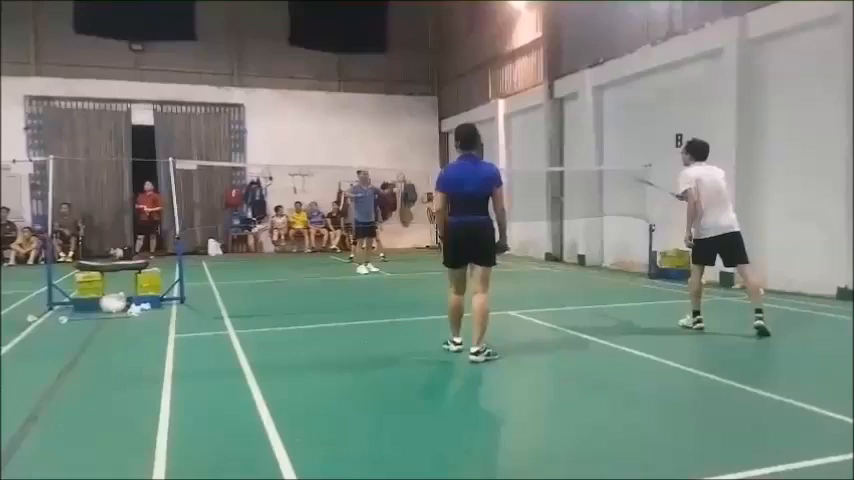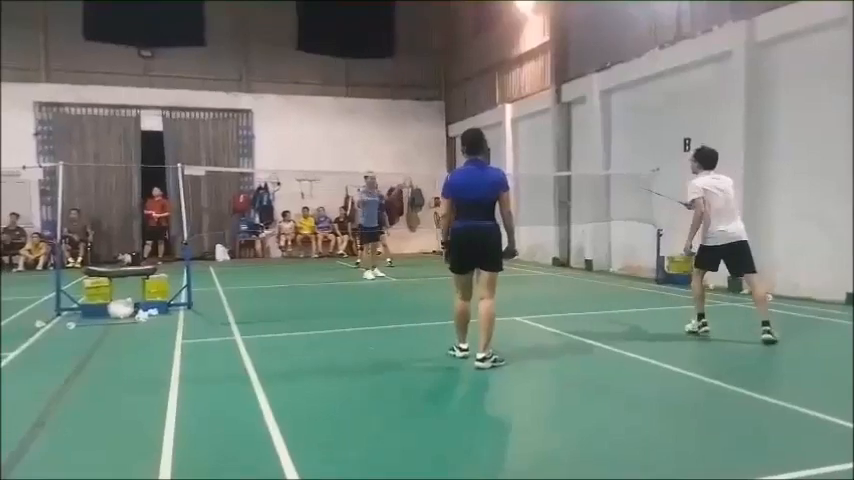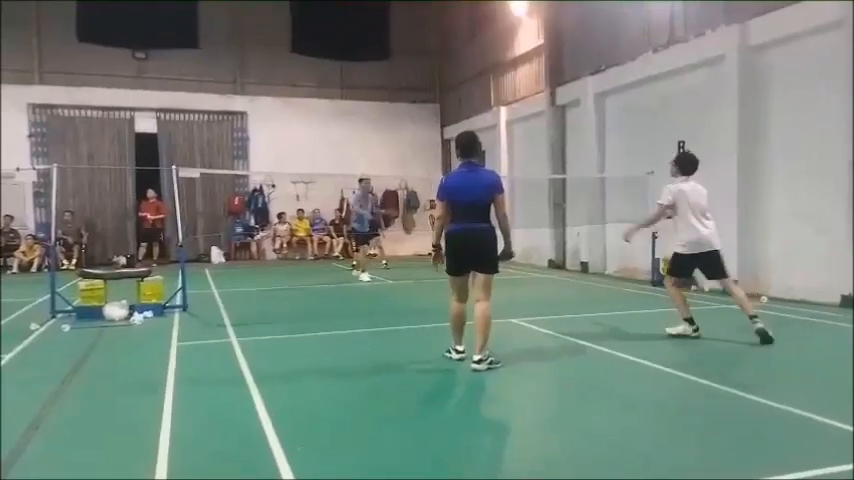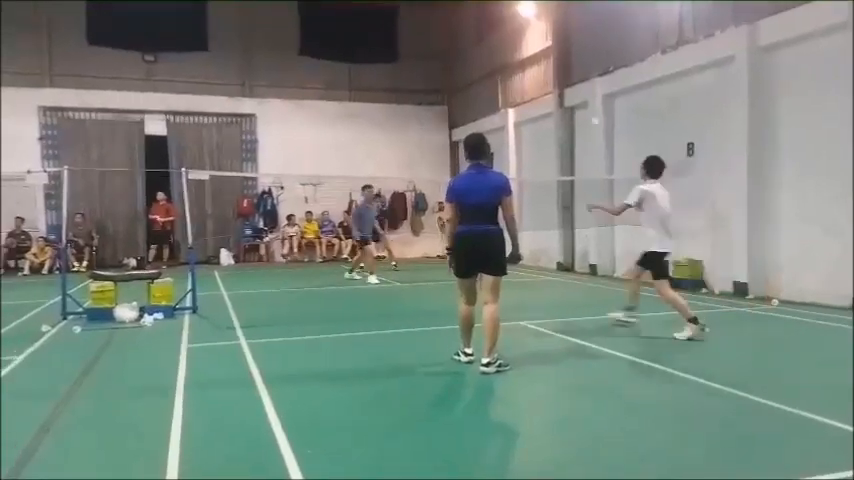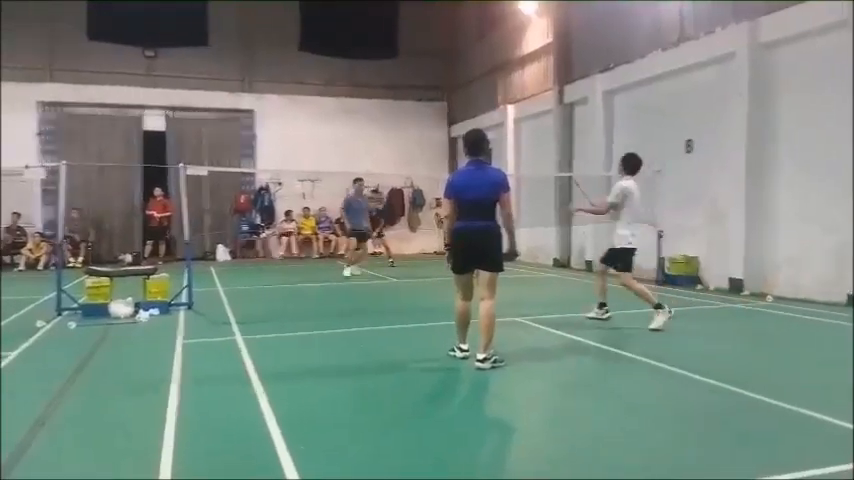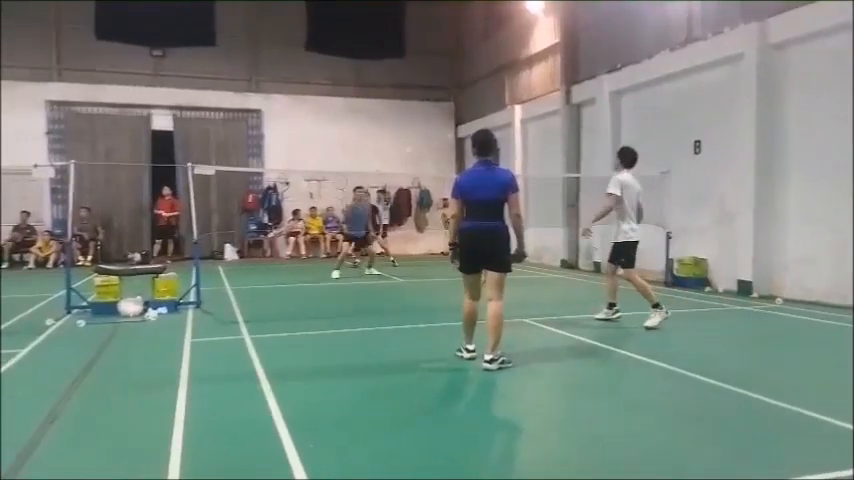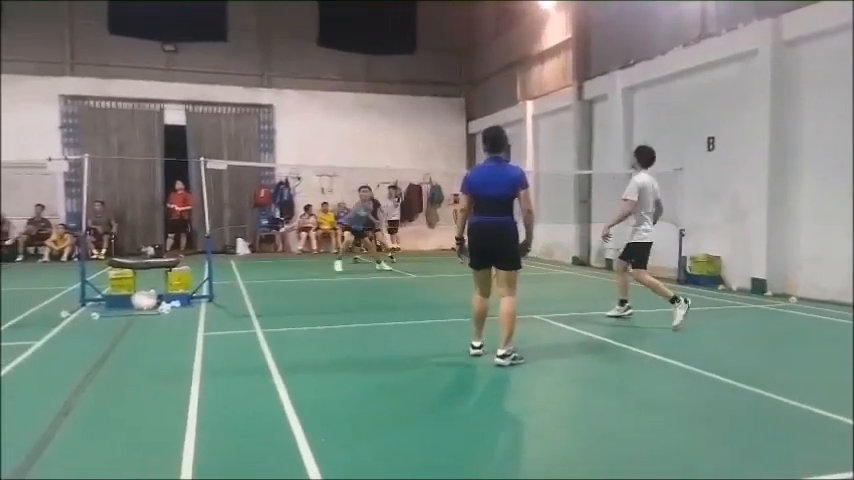
dt=0.2s
person 1, frame 1
left shoulder: (447, 172)
right shoulder: (491, 171)
left elbow: (439, 210)
right elbow: (500, 208)
left wrist: (445, 235)
right wrist: (503, 236)
left hip: (455, 232)
right hip: (482, 232)
left knee: (456, 290)
right knee: (481, 291)
left ankle: (455, 339)
right ankle: (477, 348)
person 1, frame 2
left shoulder: (453, 178)
right shoulder: (497, 176)
left elbow: (445, 215)
right elbow: (506, 213)
left wrist: (445, 243)
right wrist: (512, 242)
left hip: (461, 237)
right hip: (488, 237)
left knee: (462, 296)
right knee: (487, 297)
left ankle: (461, 346)
right ankle: (484, 354)
person 1, frame 3
left shoulder: (448, 181)
right shoulder: (492, 178)
left elbow: (441, 217)
right elbow: (502, 215)
left wrist: (436, 245)
right wrist: (508, 244)
left hip: (456, 240)
right hip: (483, 239)
left knee: (458, 298)
right knee: (483, 299)
left ankle: (458, 347)
right ankle: (480, 356)
person 1, frame 4
left shoulder: (456, 183)
right shoulder: (500, 180)
left elbow: (450, 220)
right elbow: (509, 217)
left wrist: (450, 249)
right wrist: (515, 247)
left hip: (464, 242)
right hip: (491, 241)
left knee: (466, 300)
right knee: (491, 301)
left ankle: (466, 350)
right ankle: (488, 359)
person 1, frame 5
left shoulder: (455, 179)
right shoulder: (498, 177)
left elbow: (449, 216)
right elbow: (507, 214)
left wrist: (448, 245)
right wrist: (512, 243)
left hip: (462, 238)
right hip: (488, 238)
left knee: (463, 296)
right knee: (487, 298)
left ankle: (461, 346)
right ankle: (484, 354)
person 1, frame 6
left shoulder: (462, 179)
right shoulder: (506, 177)
left elbow: (455, 215)
right elbow: (516, 214)
left wrist: (452, 244)
right wrist: (521, 245)
left hip: (469, 238)
right hip: (496, 238)
left knee: (470, 296)
right knee: (495, 298)
left ankle: (468, 346)
right ankle: (491, 355)
person 1, frame 7
left shoulder: (472, 175)
right shoulder: (516, 174)
left elbow: (464, 209)
right elbow: (527, 210)
left wrist: (459, 238)
right wrist: (528, 238)
left hip: (478, 233)
right hip: (505, 233)
left knee: (481, 292)
right knee: (507, 294)
left ankle: (476, 342)
right ankle: (504, 350)
person 2, frame 1
left shoulder: (688, 174)
right shoulder: (718, 172)
left elbow: (693, 202)
left wrist: (688, 230)
left hip: (705, 231)
right hip: (730, 227)
left knee: (696, 272)
right knee: (746, 271)
left ankle: (695, 317)
right ankle: (759, 316)
person 2, frame 2
left shoulder: (696, 183)
right shoulder: (727, 181)
left elbow: (699, 212)
left wrist: (689, 239)
left hip: (713, 239)
right hip: (737, 236)
left knee: (697, 275)
right knee: (754, 282)
left ankle: (700, 321)
right ankle: (766, 327)
person 2, frame 3
left shoulder: (672, 189)
right shoulder: (699, 189)
left elbow: (657, 216)
left wrist: (635, 228)
left hip: (687, 246)
right hip: (709, 244)
left knee: (671, 283)
right knee: (729, 285)
left ankle: (690, 325)
right ankle: (755, 322)
person 2, frame 4
left shoulder: (642, 190)
right shoulder: (663, 192)
left elbow: (617, 210)
left wrist: (598, 206)
left hip: (656, 247)
right hip: (660, 245)
left knee: (663, 289)
right knee: (636, 274)
left ankle: (694, 324)
right ankle: (629, 312)
person 2, frame 5
left shoulder: (622, 185)
right shoulder: (633, 187)
left elbow: (604, 209)
left wrist: (581, 209)
left hip: (624, 242)
right hip: (621, 241)
left knee: (626, 281)
right knee: (601, 270)
left ankle: (661, 309)
right ankle: (602, 308)
person 2, frame 6
left shoulder: (618, 178)
right shoulder: (634, 183)
left elbow: (611, 204)
right elbow: (639, 212)
left wrist: (590, 223)
left hip: (626, 235)
right hip: (623, 235)
left knee: (630, 275)
right knee: (610, 270)
left ankle: (657, 309)
right ankle: (611, 308)
person 2, frame 7
left shoulder: (637, 181)
right shoulder: (651, 181)
left elbow: (628, 210)
right elbow: (659, 209)
left wrist: (608, 226)
left hip: (640, 235)
right hip: (638, 235)
left knee: (640, 275)
right knee: (620, 267)
left ankle: (678, 301)
right ankle: (623, 306)
